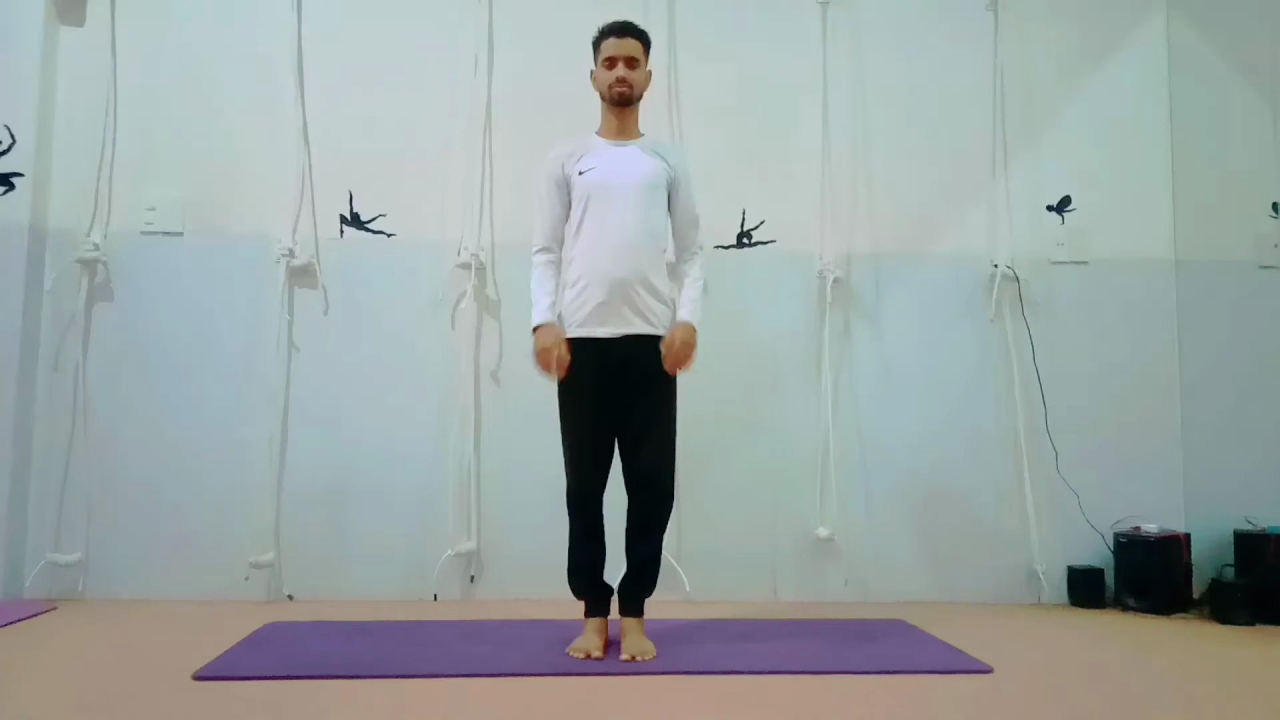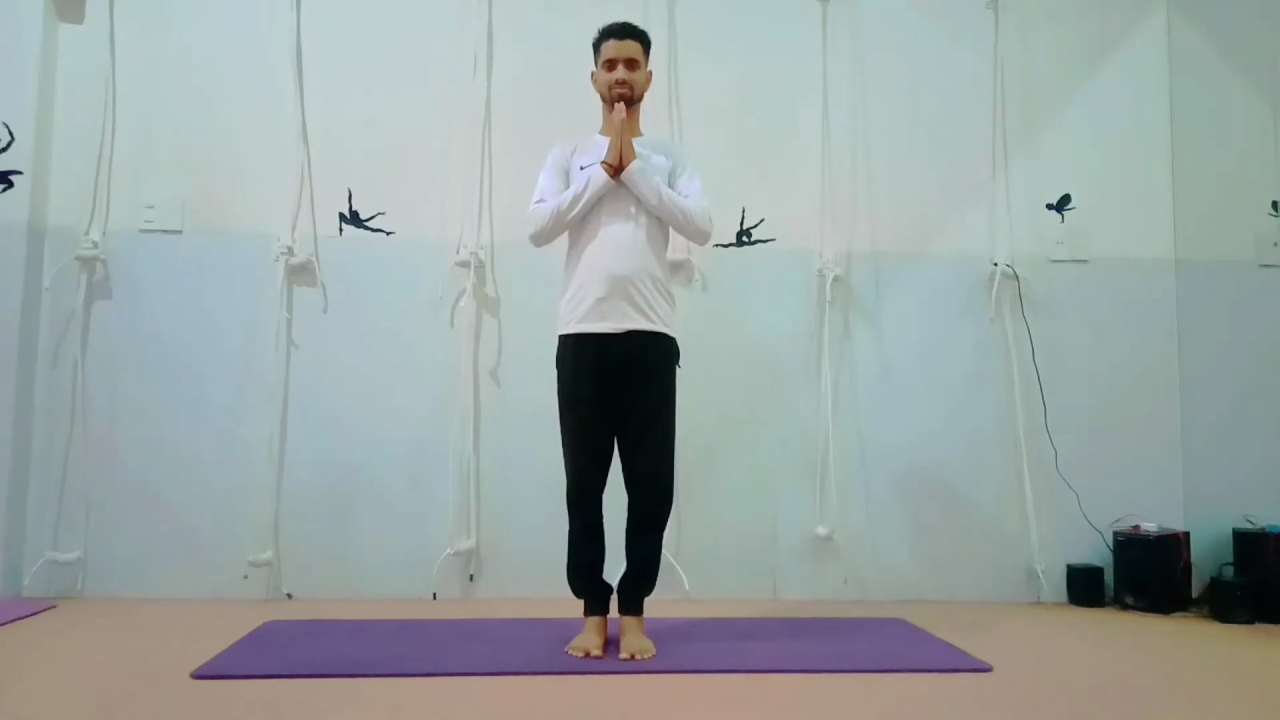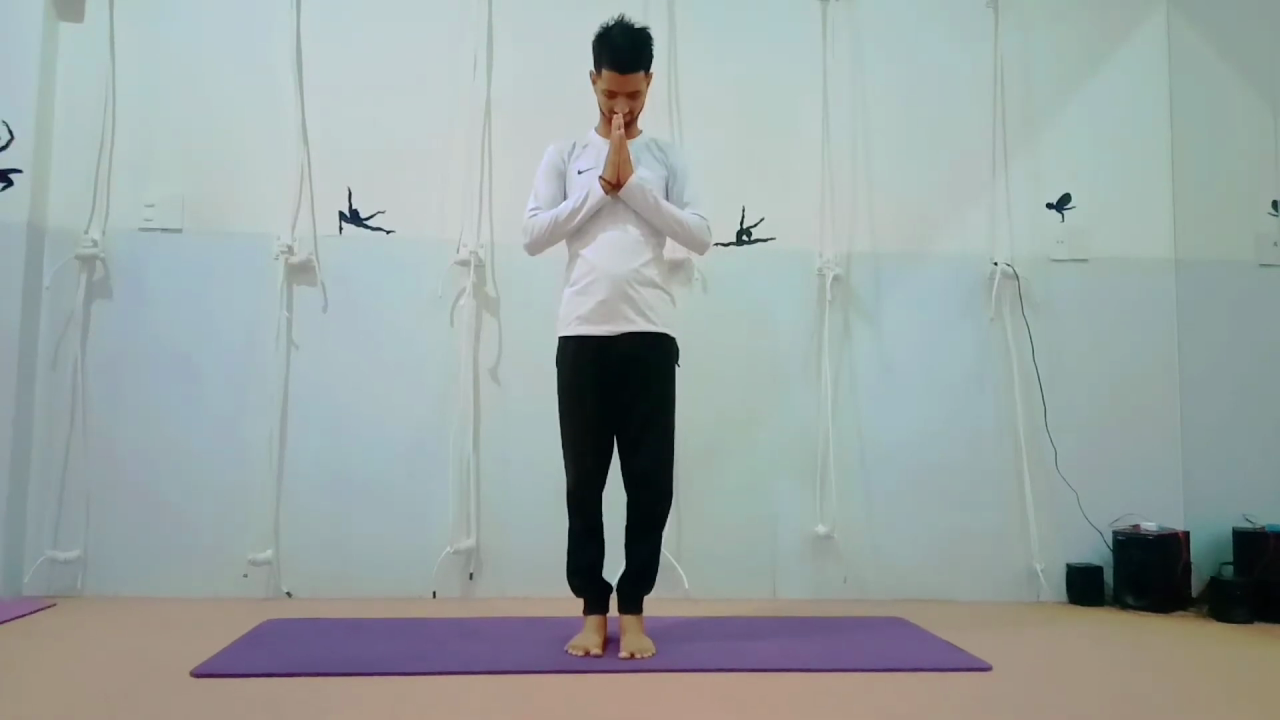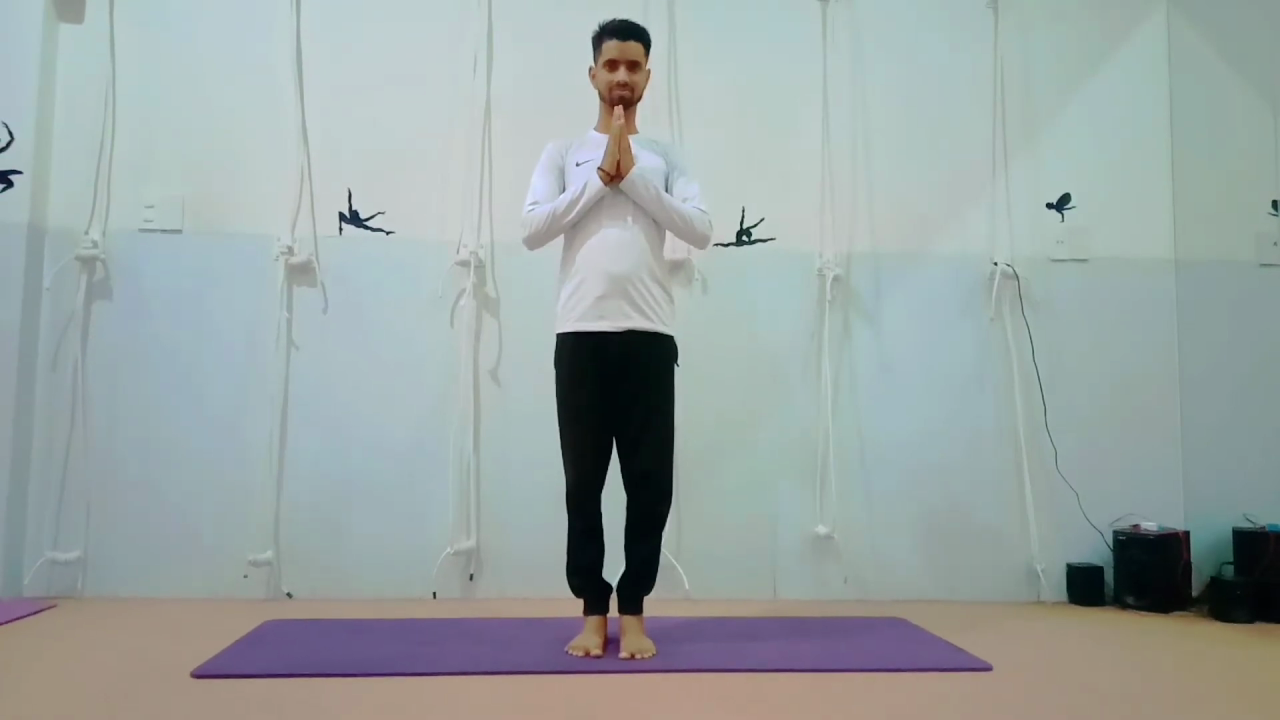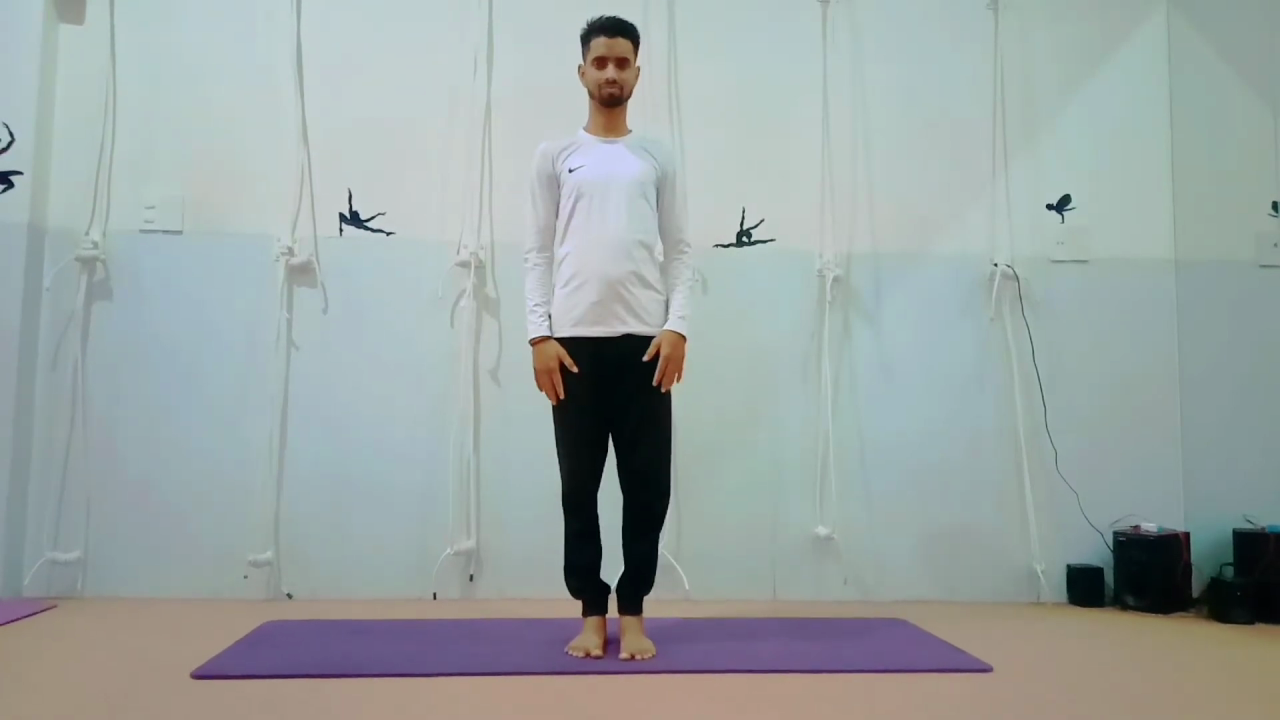
dt=1s
person 1, frame 1
left shoulder: (669, 160)
right shoulder: (567, 160)
left elbow: (691, 252)
right elbow: (545, 251)
left wrist: (687, 318)
right wrist: (544, 321)
left hip: (650, 341)
right hip: (583, 339)
left knee: (652, 485)
right knee: (584, 485)
left ankle: (633, 612)
right ankle: (593, 611)
person 1, frame 2
left shoulder: (668, 157)
right shoulder: (568, 155)
left elbow: (701, 226)
right elbow: (538, 227)
left wrist: (633, 169)
right wrist: (604, 169)
left hip: (650, 336)
right hip: (582, 335)
left knee: (651, 481)
right knee: (584, 481)
left ankle: (632, 610)
right ankle: (592, 610)
person 1, frame 3
left shoulder: (667, 158)
right shoulder: (564, 156)
left elbow: (700, 236)
right elbow: (534, 235)
left wrist: (633, 185)
right wrist: (601, 184)
left hip: (650, 338)
right hip: (582, 337)
left knee: (650, 482)
right knee: (584, 482)
left ankle: (632, 610)
right ankle: (592, 609)
person 1, frame 4
left shoulder: (666, 157)
right shoulder: (563, 153)
left elbow: (701, 230)
right elbow: (532, 230)
left wrist: (633, 175)
right wrist: (599, 177)
left hip: (649, 336)
right hip: (580, 335)
left knee: (650, 481)
right knee: (583, 481)
left ankle: (633, 611)
right ankle: (592, 609)
person 1, frame 5
left shoulder: (658, 157)
right shoulder: (555, 155)
left elbow: (677, 250)
right elbow: (539, 252)
left wrist: (677, 326)
right wrist: (540, 333)
left hip: (644, 339)
right hip: (575, 340)
left knee: (647, 483)
right knee: (579, 483)
left ankle: (632, 612)
right ankle: (592, 611)
